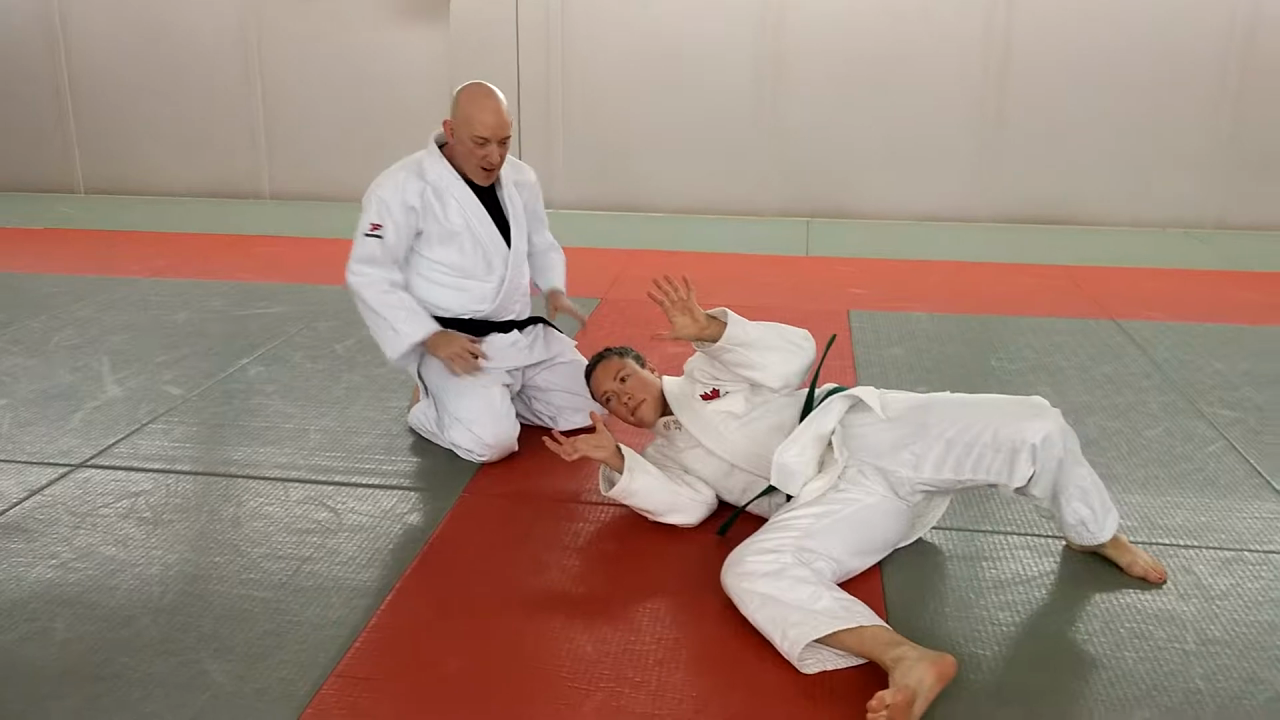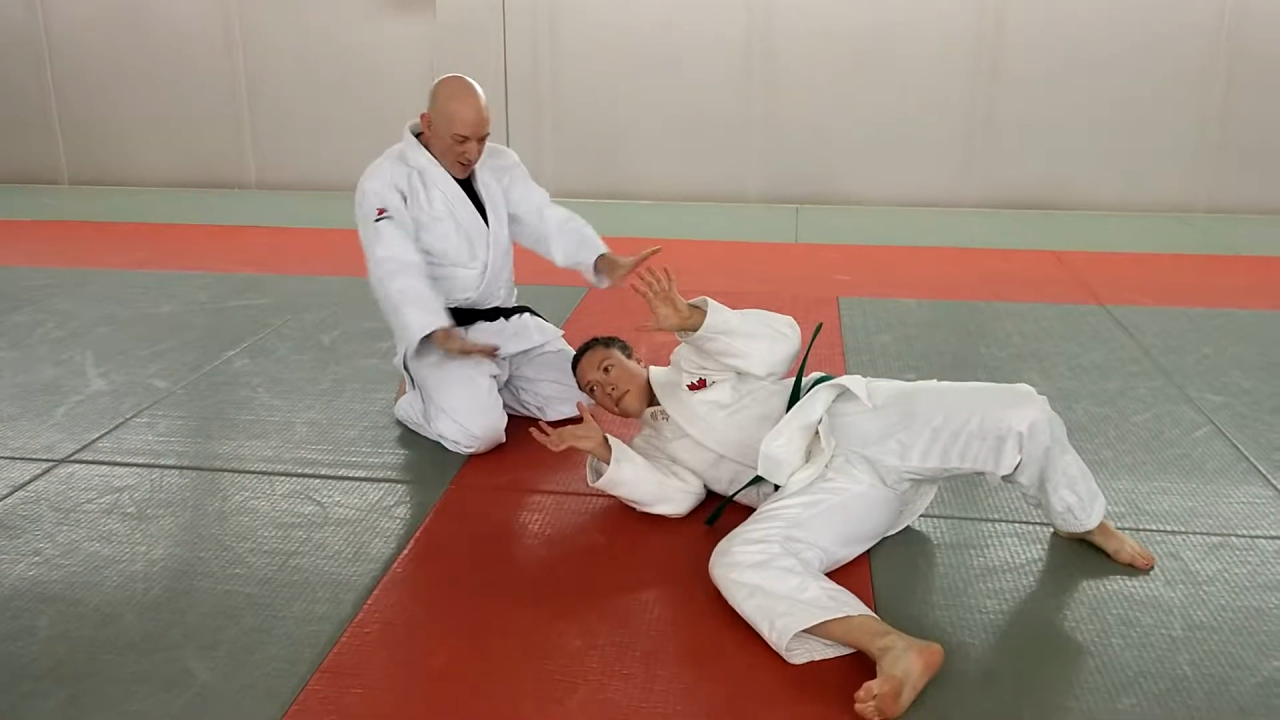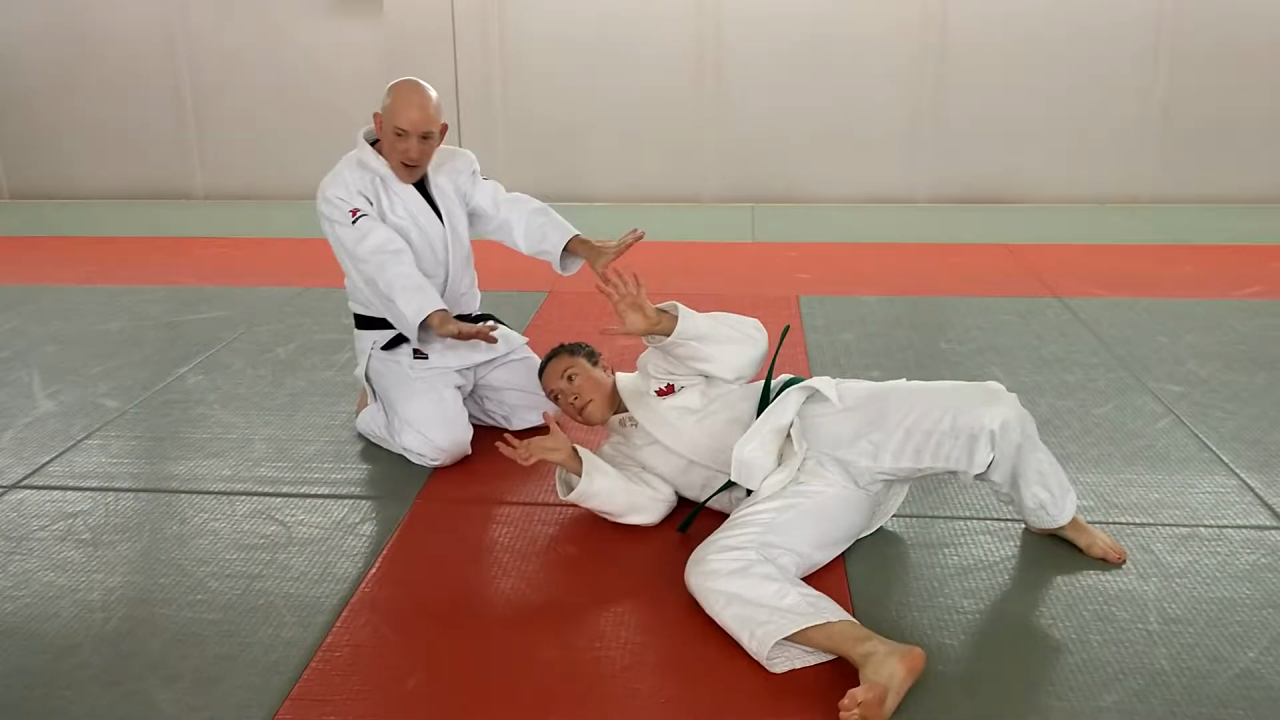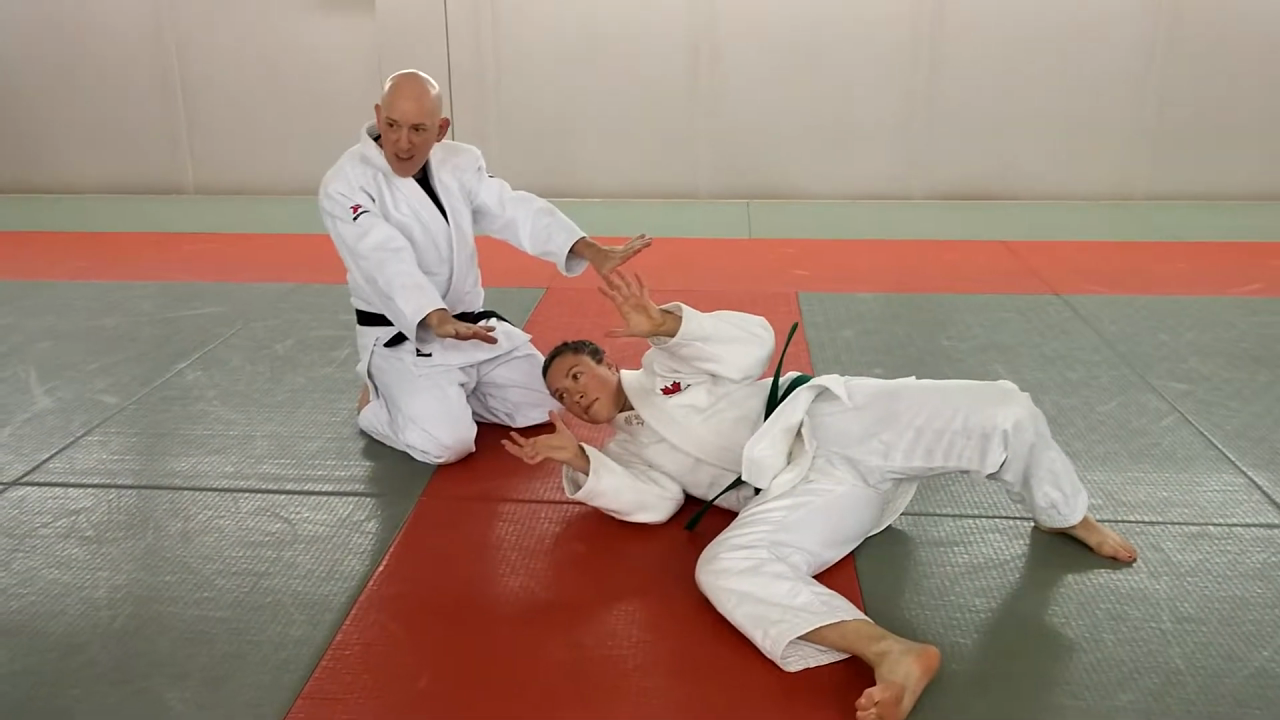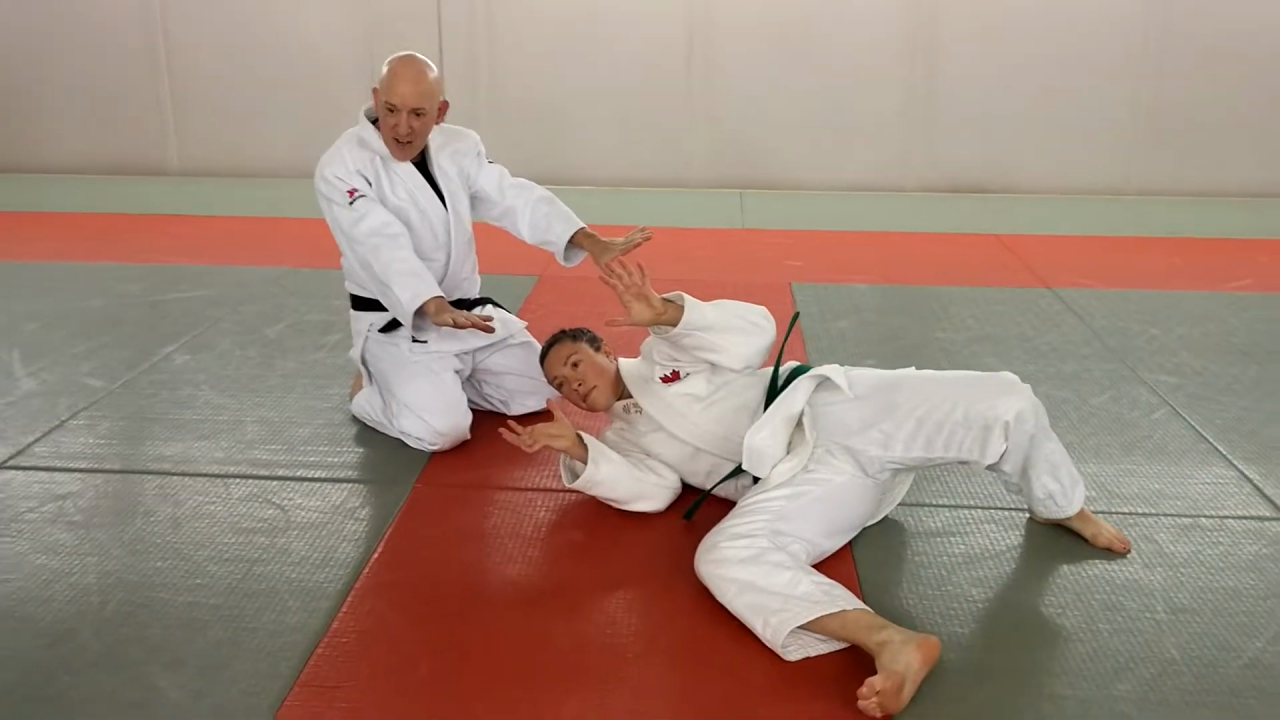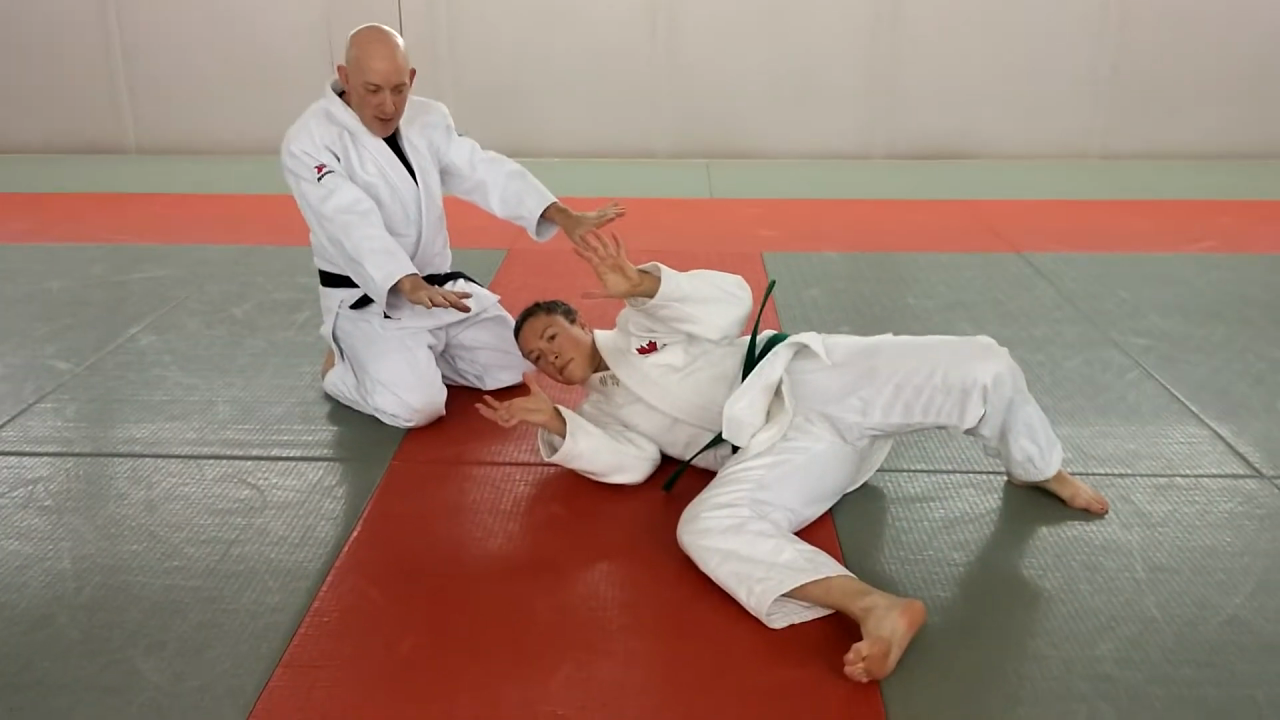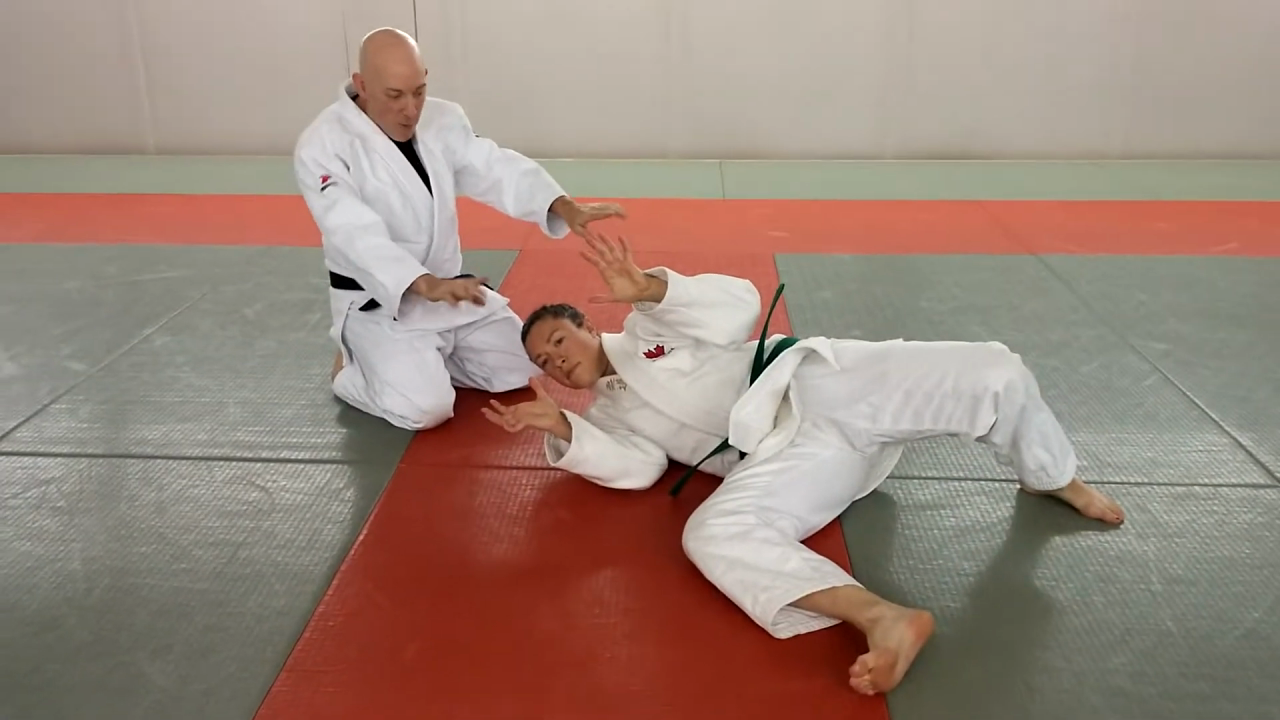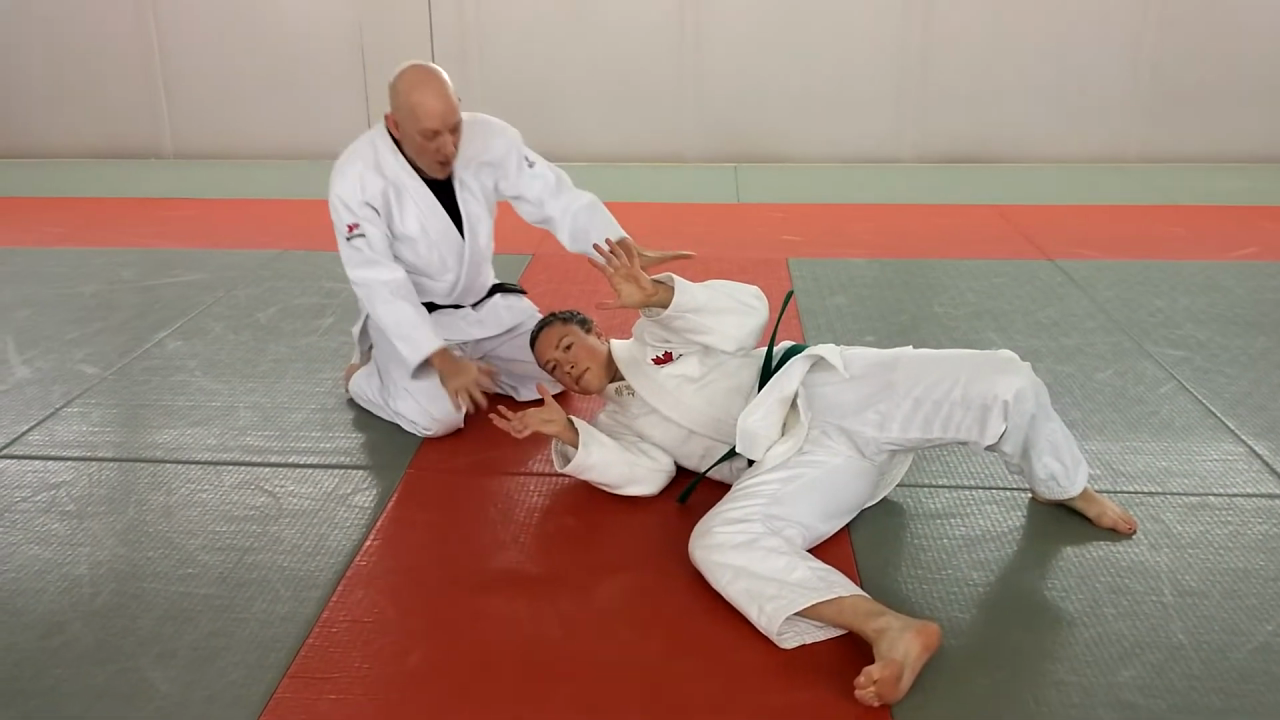
dt=0.4s
person 1, frame 1
left shoulder: (705, 370)
right shoulder: (665, 452)
left elbow: (792, 354)
right elbow: (685, 504)
left wrist: (710, 329)
right wrist: (614, 461)
left hip: (870, 429)
right hip: (830, 495)
left knee: (1032, 426)
right knee: (749, 572)
left ankle: (1098, 536)
right ankle: (908, 660)
person 1, frame 2
left shoulder: (692, 360)
right shoulder: (654, 444)
left elbow: (777, 341)
right elbow: (672, 494)
left wrist: (691, 318)
right wrist: (602, 452)
left hip: (857, 419)
right hip: (818, 483)
left knee: (1018, 413)
right knee: (737, 562)
left ankle: (1086, 524)
right ankle: (896, 649)
person 1, frame 3
left shoulder: (659, 365)
right shoulder: (622, 451)
left elbow: (745, 344)
right elbow: (644, 503)
left wrist: (660, 323)
right wrist: (572, 464)
left hip: (828, 421)
right hip: (790, 488)
left knee: (990, 412)
right knee: (713, 570)
left ankle: (1057, 521)
right ankle: (877, 653)
person 1, frame 4
left shoulder: (663, 364)
right shoulder: (627, 449)
left elbow: (751, 343)
right elbow: (651, 501)
left wrist: (664, 324)
right wrist: (577, 461)
left hip: (836, 419)
right hip: (798, 485)
left knee: (1002, 410)
right knee: (724, 569)
left ankle: (1067, 518)
right ankle: (892, 652)
person 1, frame 5
left shoulder: (663, 350)
right shoulder: (626, 436)
left elbow: (753, 332)
right elbow: (650, 489)
left wrist: (666, 312)
right wrist: (575, 449)
left hip: (837, 408)
right hip: (798, 474)
left knee: (1003, 401)
right knee: (723, 558)
left ankle: (1062, 510)
right ankle: (891, 641)
person 1, frame 6
left shoulder: (638, 324)
right shoulder: (601, 409)
left elbow: (728, 304)
right elbow: (629, 461)
left wrist: (641, 284)
right wrist: (554, 424)
left hip: (815, 377)
right hip: (775, 443)
left knee: (979, 364)
right knee: (706, 530)
left ankle: (1040, 472)
right ankle: (876, 607)
person 1, frame 7
left shoulder: (647, 326)
right shoulder: (609, 413)
left elbow: (737, 307)
right elbow: (636, 467)
left wrist: (648, 288)
right wrist: (560, 428)
left hip: (822, 382)
right hip: (784, 449)
left knee: (991, 371)
right knee: (711, 536)
left ankle: (1054, 481)
right ankle: (883, 618)
person 1, frame 8
left shoulder: (656, 330)
right shoulder: (617, 421)
left elbow: (744, 313)
right elbow: (643, 473)
left wrist: (655, 294)
right wrist: (566, 435)
left hip: (830, 387)
right hip: (794, 456)
left knee: (1002, 379)
right knee: (717, 543)
left ankle: (1066, 489)
right ankle: (889, 628)
person 2, frame 1
left shoulder: (519, 179)
right shoulder: (400, 188)
right elbow: (368, 276)
left wrist: (554, 290)
right wrist: (429, 338)
left hip: (525, 334)
right hip: (452, 344)
left knee: (589, 411)
right knee: (490, 441)
left ankle: (500, 394)
right ankle: (427, 402)
person 2, frame 2
left shoulder: (500, 164)
right shoulder: (386, 180)
left elbow: (544, 220)
right elbow: (394, 267)
left wrist: (604, 262)
right wrist: (440, 334)
left hip: (508, 324)
right hip: (449, 334)
left knee: (576, 400)
right knee: (475, 434)
left ankle: (489, 384)
right ankle: (418, 394)
person 2, frame 3
left shoulder: (455, 166)
right shoulder: (343, 189)
left elbow: (510, 213)
right elbow: (386, 264)
left wrist: (584, 248)
right wrist: (439, 321)
left hip: (469, 328)
right hip: (401, 342)
left knee: (543, 408)
right knee: (442, 445)
left ankle: (449, 396)
right ankle: (378, 405)
person 2, frame 4
left shoulder: (459, 163)
right shoulder: (346, 184)
left elbow: (514, 212)
right elbow: (386, 262)
left wrist: (591, 251)
right wrist: (438, 320)
left hip: (471, 324)
right hip: (403, 338)
left knee: (546, 404)
right knee: (446, 442)
left ankle: (450, 394)
right ankle: (377, 404)
person 2, frame 5
left shoulder: (458, 147)
right shoulder: (342, 167)
left elbow: (513, 199)
right elbow: (383, 247)
left wrist: (590, 241)
right wrist: (434, 307)
left hip: (467, 310)
right hip: (397, 325)
left knee: (540, 392)
right knee: (440, 429)
left ankle: (445, 382)
right ankle: (370, 389)
person 2, frame 6
left shoulder: (427, 119)
right shoulder: (308, 141)
left elbow: (484, 172)
right elbow: (353, 224)
left wrist: (562, 216)
right wrist: (409, 285)
left hip: (439, 285)
right hip: (368, 302)
left knee: (514, 366)
right knee: (416, 406)
left ankle: (420, 356)
right ankle: (342, 367)
person 2, frame 7
left shoulder: (442, 119)
right shoulder: (322, 146)
left elbow: (497, 170)
right elbow: (356, 235)
left wrist: (566, 207)
right wrist: (425, 286)
left hip: (450, 289)
right hip: (378, 305)
left knee: (524, 371)
right knee: (425, 406)
left ankle: (428, 358)
right ankle: (352, 369)
person 2, frame 8
left shoulder: (489, 137)
right shoulder: (355, 177)
left elbow: (554, 199)
right elbow: (379, 283)
right wrist: (443, 360)
left hip: (484, 304)
right hip: (407, 318)
left knee: (556, 378)
right knee: (435, 416)
left ankle: (470, 367)
right ankle: (364, 375)
